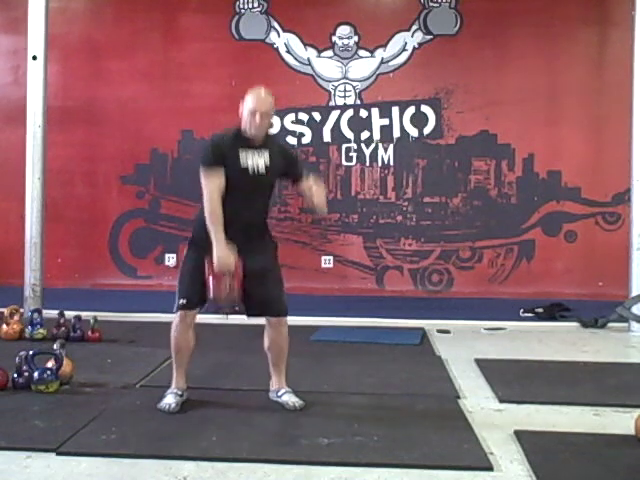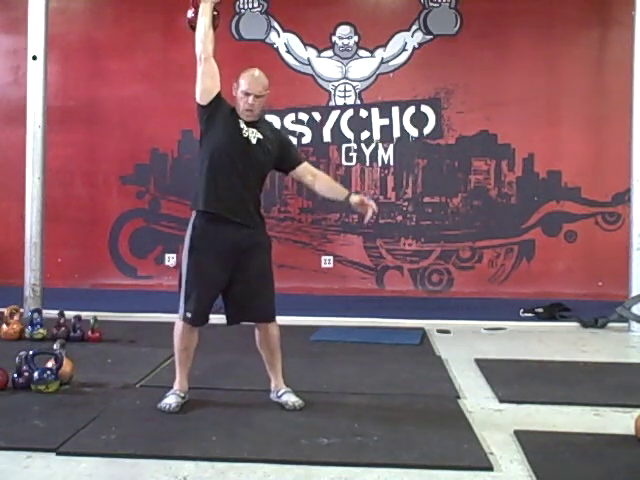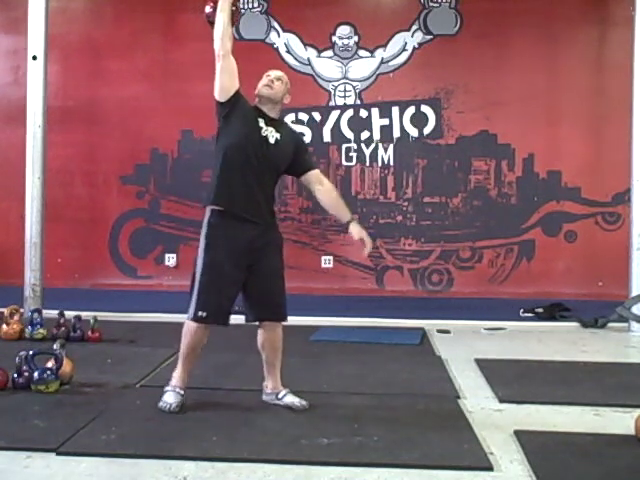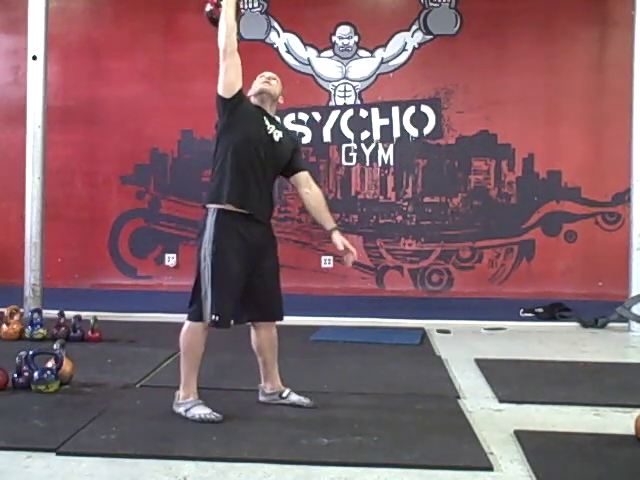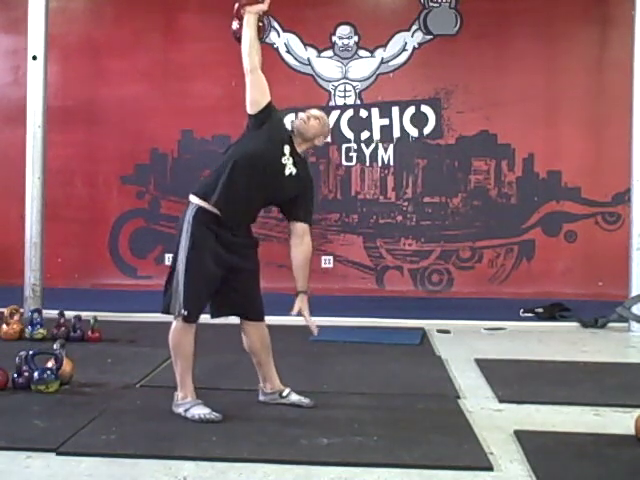
dt=1s
person 1, frame 1
left shoulder: (281, 152)
right shoulder: (220, 145)
left elbow: (304, 185)
right elbow: (211, 197)
left wrist: (316, 195)
right wrist: (218, 245)
left hip: (257, 243)
right hip: (209, 242)
left knee: (277, 315)
right knee: (185, 312)
left ankle: (279, 385)
right ankle: (178, 386)
person 1, frame 2
left shoulder: (274, 138)
right shoulder: (215, 115)
left elbow: (309, 175)
right elbow: (204, 57)
left wrist: (349, 196)
left hip: (251, 235)
right hip: (207, 230)
left knee: (264, 316)
right knee: (189, 314)
left ankle: (278, 386)
right ankle: (180, 387)
person 1, frame 3
left shoulder: (291, 139)
right shoulder: (235, 111)
left elbow: (319, 183)
right elbow: (223, 54)
left wrist: (350, 221)
left hip: (265, 232)
right hip: (223, 226)
left knee: (272, 315)
right knee: (203, 312)
left ankle: (273, 387)
right ankle: (178, 382)
person 1, frame 4
left shoulder: (285, 140)
right shoulder: (235, 109)
left elbow: (306, 186)
right elbow: (228, 51)
left wrist: (334, 231)
left hip: (261, 229)
right hip: (226, 223)
left knee: (265, 313)
right knee: (204, 312)
left ankle: (271, 387)
right ankle: (186, 396)
person 1, frame 5
left shoulder: (301, 179)
right shoulder: (268, 125)
left elbow: (301, 238)
right elbow: (252, 70)
left wrist: (302, 292)
left hip: (238, 237)
right hip: (203, 223)
left knee: (252, 314)
right knee: (185, 312)
left ankle: (271, 387)
right ankle: (184, 396)
